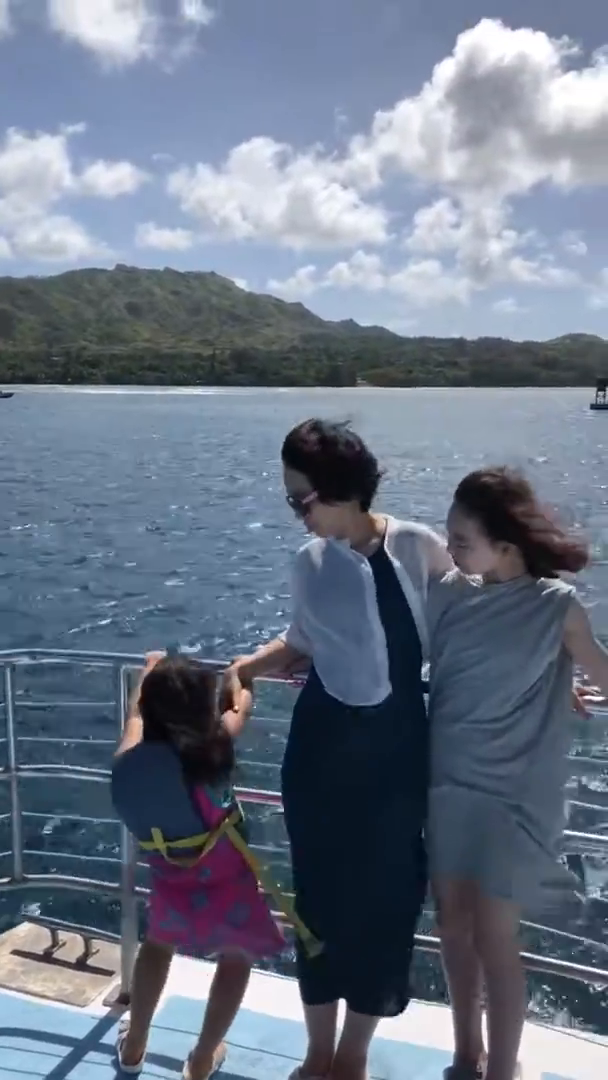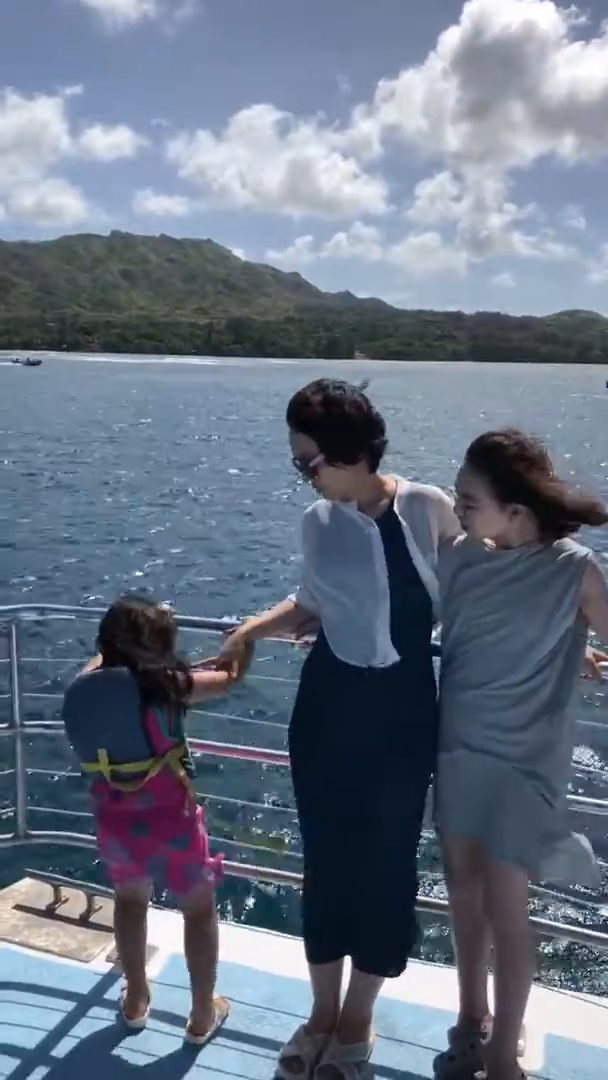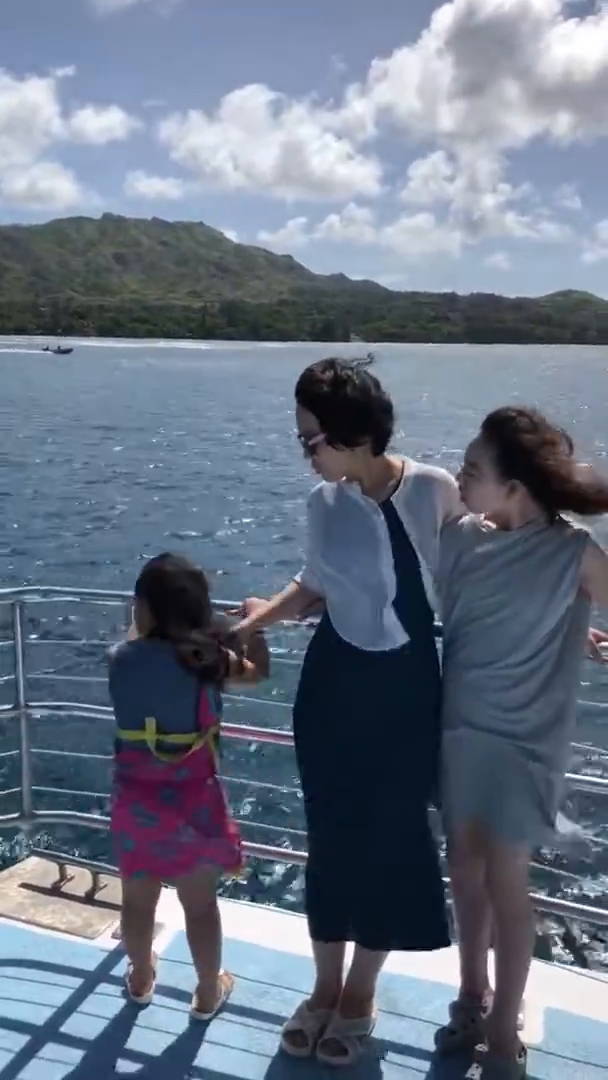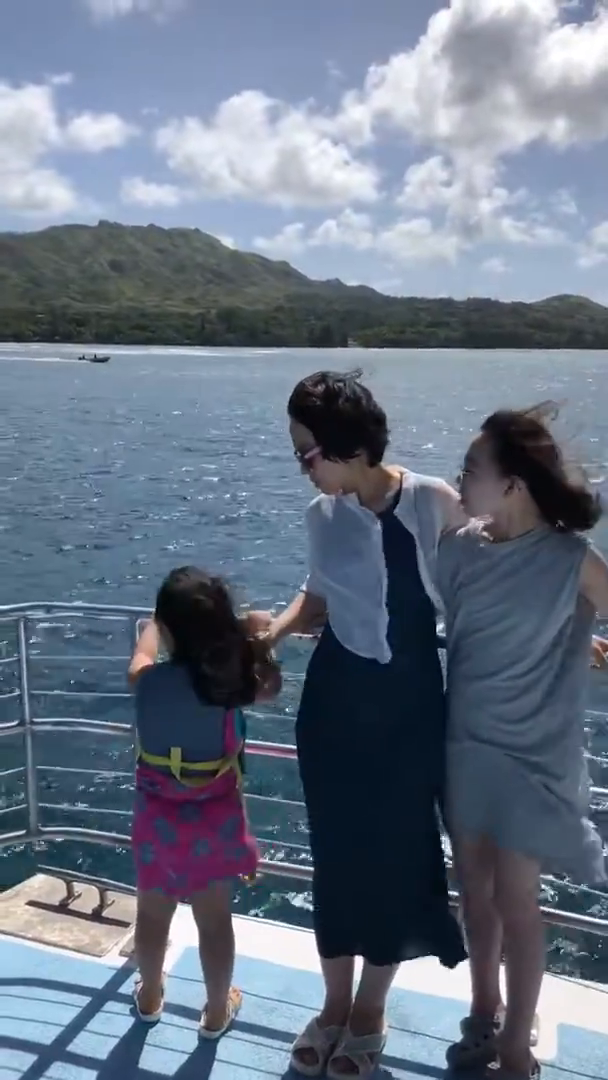
dt=0.7s
person 1, frame 1
left shoulder: (418, 546)
right shoulder: (310, 562)
right wrist: (245, 666)
left hip: (395, 748)
right hip: (320, 745)
left knee: (377, 900)
right knee: (317, 897)
person 1, frame 2
left shoulder: (428, 507)
right shoulder: (318, 522)
right wrist: (253, 627)
left hip: (402, 711)
right hip: (326, 707)
left knee: (383, 862)
right knee: (325, 860)
left ankle: (357, 1019)
right ankle: (322, 1011)
person 1, frame 3
left shoulder: (434, 491)
right shoulder: (322, 502)
right wrist: (256, 619)
left hip: (406, 693)
right hip: (330, 688)
left knee: (389, 843)
right knee: (329, 840)
left ankle: (359, 993)
right ankle: (325, 987)
person 1, frame 4
left shoulder: (434, 502)
right shoulder: (323, 515)
right wrist: (273, 632)
left hip: (409, 706)
right hip: (333, 702)
left knee: (395, 856)
right knee: (335, 854)
left ankle: (370, 1010)
right ankle: (334, 1004)
person 2, frame 1
left shoulder: (556, 606)
right shoulder: (446, 592)
left hip: (511, 795)
right hip: (447, 782)
left knee: (495, 943)
right knee: (454, 928)
person 2, frame 2
right shoulder: (457, 555)
left hip: (522, 760)
right hip: (457, 747)
left knee: (504, 909)
right knee: (463, 891)
right ankle: (472, 1022)
person 2, frame 3
right shoulder: (459, 535)
left hip: (522, 740)
right hip: (459, 726)
left knee: (505, 886)
right knee: (465, 870)
right ankle: (473, 996)
person 2, frame 4
right shoulder: (459, 546)
left hip: (529, 753)
right hip: (465, 740)
left knee: (514, 900)
right knee: (473, 884)
right ankle: (484, 1011)
person 3, frame 1
left shoulder: (127, 760)
right shoulder: (209, 749)
left elbow: (138, 711)
right elbow: (239, 707)
left wrist: (152, 669)
left hip: (171, 886)
right hip: (226, 885)
left knee: (156, 947)
right knee: (235, 958)
left ankle: (133, 1044)
person 3, frame 2
left shoulder: (81, 686)
right shoulder: (163, 683)
left elbow: (104, 659)
right elbow: (229, 679)
left wrist: (150, 617)
right wrist: (243, 645)
left hip: (115, 822)
right hip: (170, 819)
left knee: (130, 898)
right knee: (200, 909)
left ankle: (135, 999)
right ankle: (203, 1014)
person 3, frame 3
left shoulder: (123, 657)
right shoulder: (209, 657)
right elbow: (257, 671)
left wrist: (146, 623)
left hip: (136, 799)
right hip: (194, 800)
left knee: (137, 897)
right knee: (200, 902)
left ankle: (140, 978)
right ankle: (208, 992)
person 3, frame 4
left shoulder: (146, 680)
right shoulder: (233, 681)
left elbow: (144, 652)
right elbow: (271, 684)
left wrist: (157, 620)
right wrist: (260, 634)
left hip: (158, 816)
right hip: (215, 817)
left knee: (153, 912)
right knee: (214, 919)
left ankle: (149, 995)
right ankle: (217, 1010)
